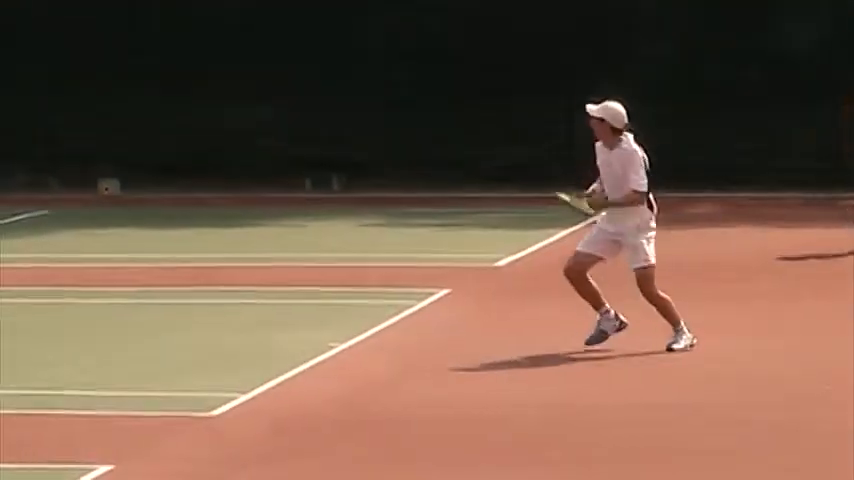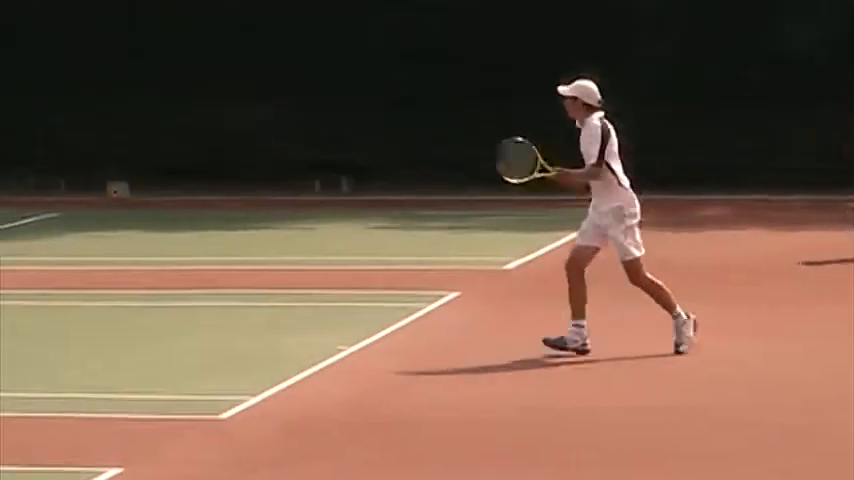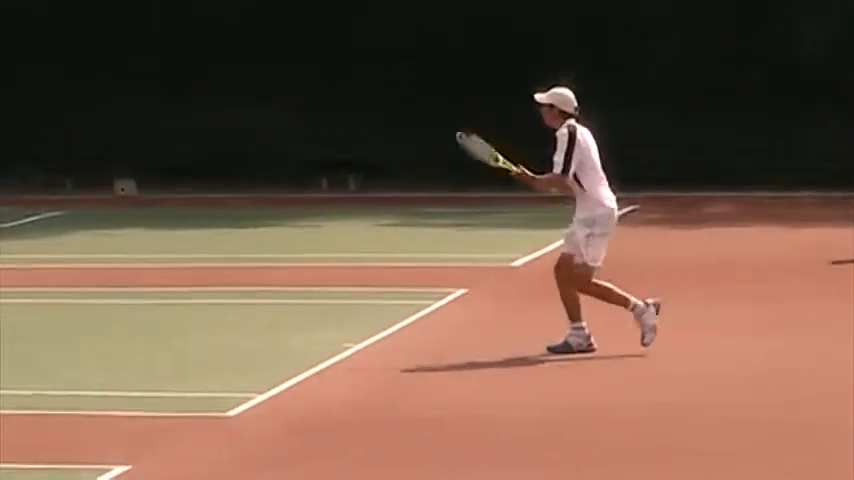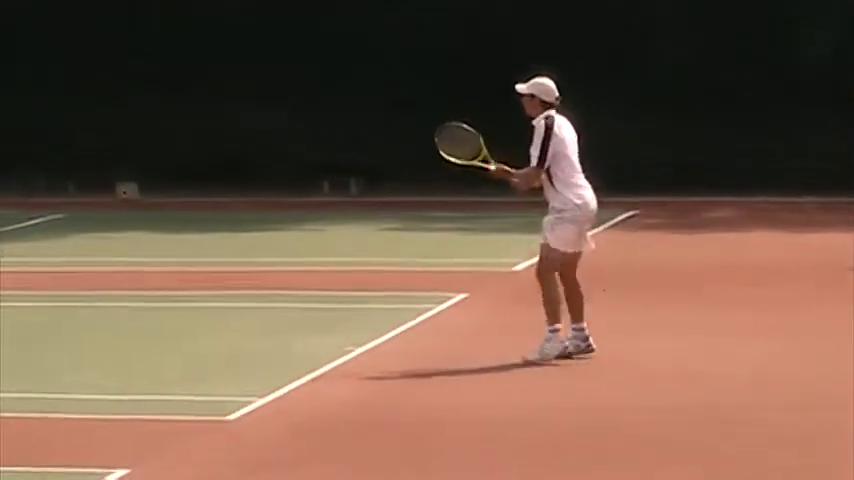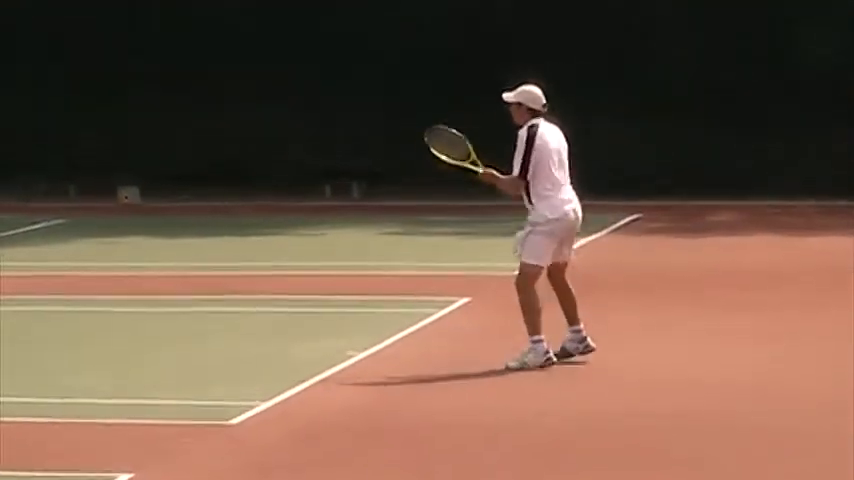
dt=0.2s
person 1, frame 1
left shoulder: (633, 152)
right shoulder: (601, 147)
left elbow: (638, 196)
left wrist: (608, 202)
right wrist: (594, 190)
left hip: (637, 224)
right hip: (609, 222)
left knee: (647, 288)
right knee: (573, 270)
left ankle: (682, 333)
right ankle: (608, 317)
person 1, frame 2
left shoulder: (598, 127)
right shoulder: (587, 128)
left elbow: (596, 170)
left wrist: (569, 176)
right wrist: (572, 176)
left hip: (619, 209)
right hip: (600, 208)
left knee: (637, 276)
right knee: (574, 267)
left ankle: (681, 321)
right ankle: (577, 334)
person 1, frame 3
left shoulder: (567, 134)
right shoulder: (573, 132)
left elbow: (558, 180)
left wrist: (531, 179)
right wrist: (535, 181)
left hip: (597, 214)
right hip: (589, 212)
left knee: (580, 282)
right knee: (562, 272)
left ankle: (641, 308)
right ankle: (579, 335)
person 1, frame 4
left shoulder: (545, 126)
right shoulder: (560, 123)
left elbow: (534, 174)
left wrist: (509, 173)
right wrist: (517, 177)
left hip: (570, 206)
right hip: (578, 203)
left knee: (545, 271)
right knee: (566, 273)
left ankle: (556, 338)
right ankle: (581, 337)
person 1, frame 5
left shoulder: (529, 134)
right shoulder: (554, 131)
left elbow: (517, 185)
left wrist: (495, 178)
right wrist: (500, 181)
left hip: (548, 218)
right hip: (569, 211)
left knee: (524, 283)
right knee: (557, 278)
left ankle: (538, 349)
right ankle: (578, 338)
